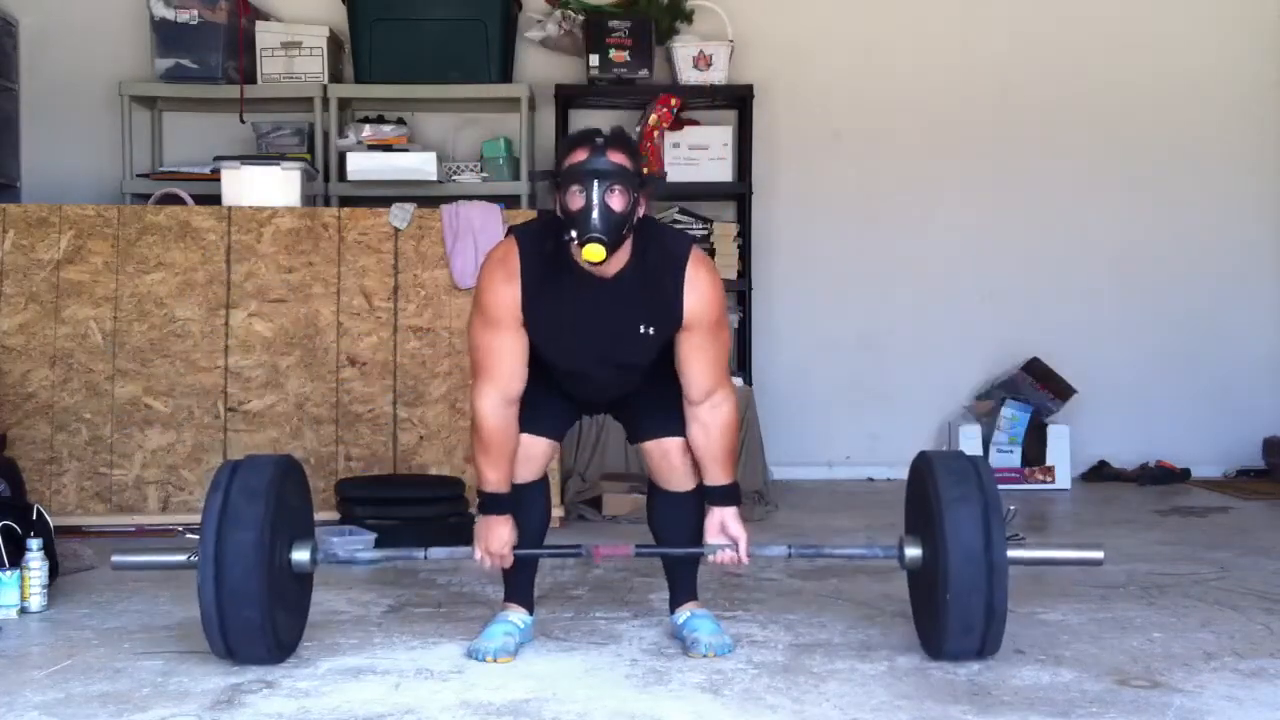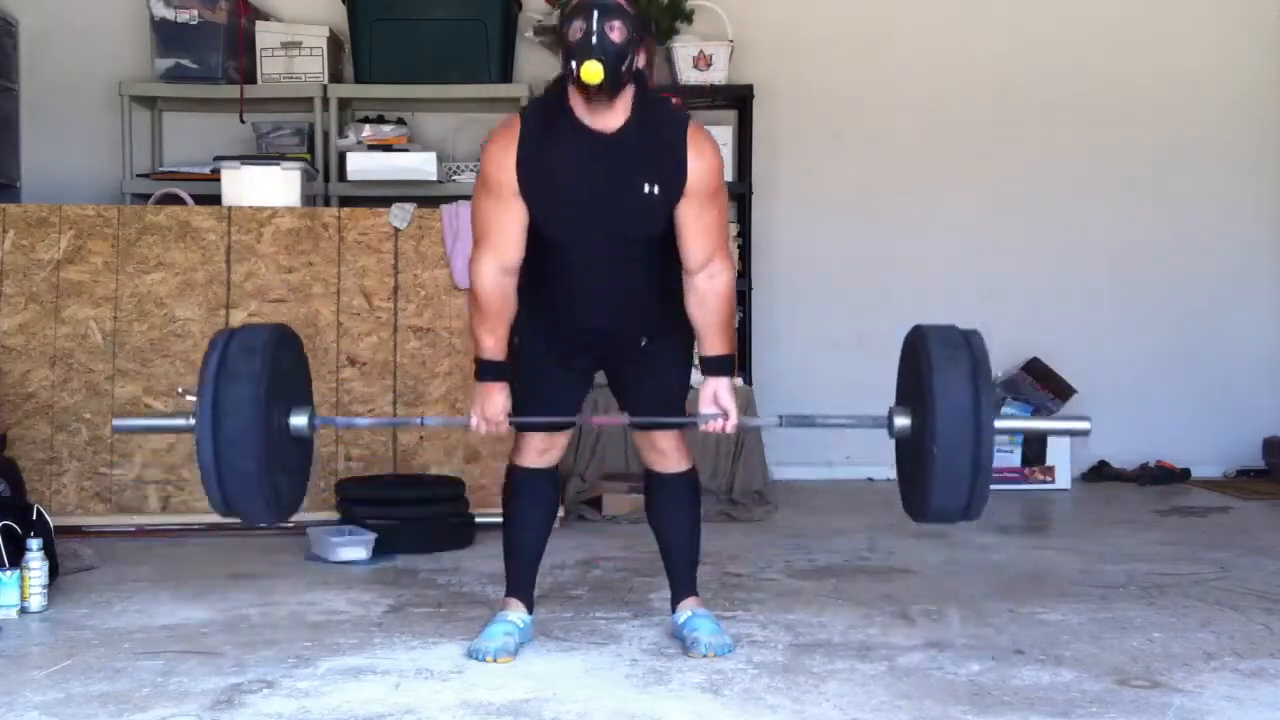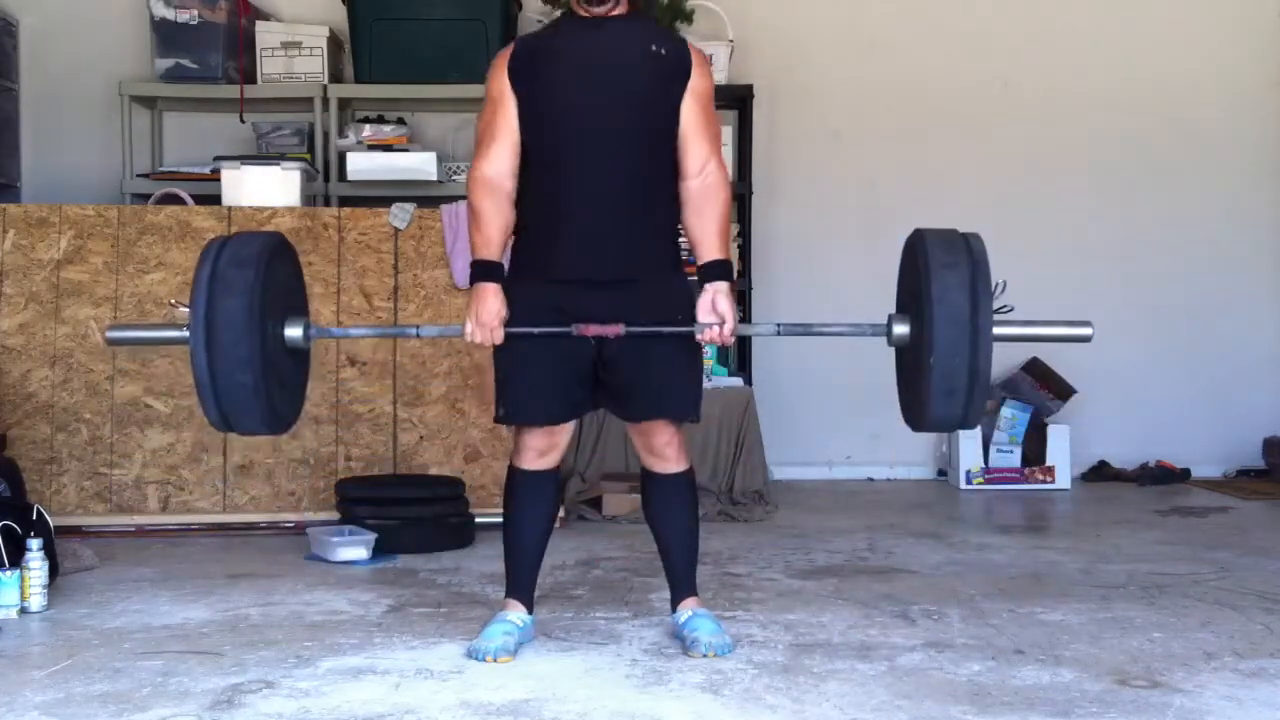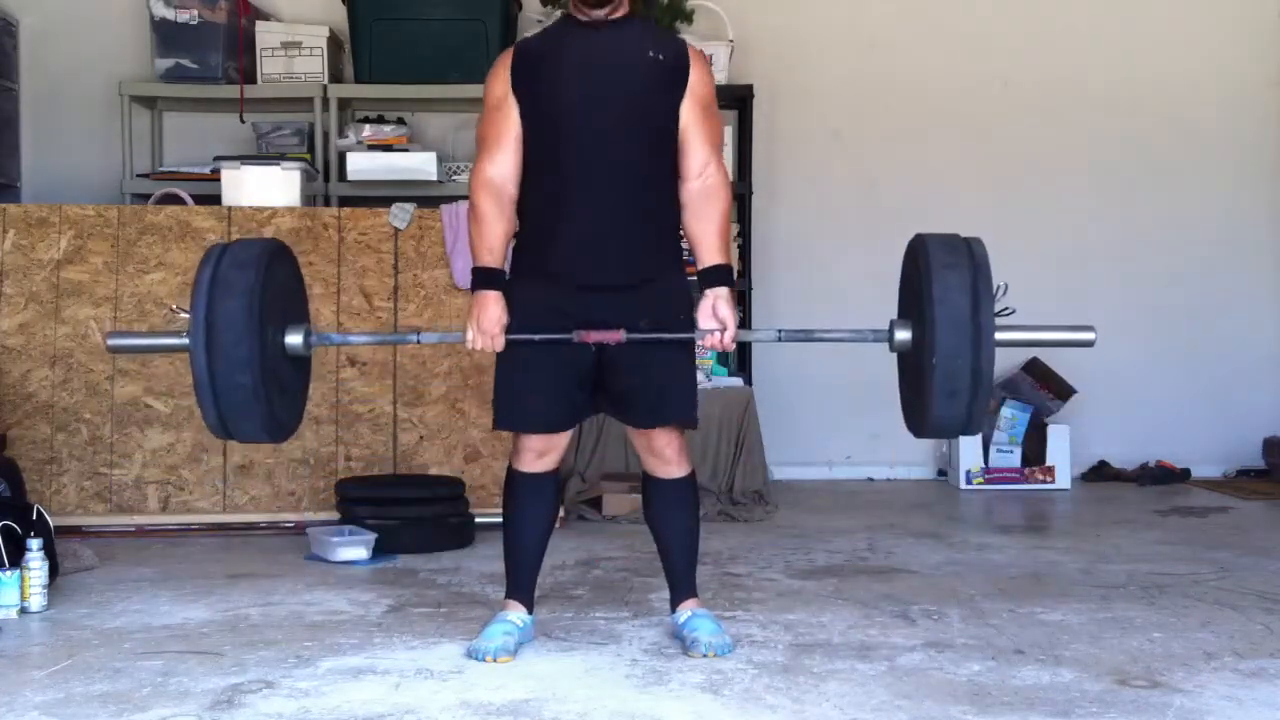
dt=0.4s
person 1, frame 1
left shoulder: (689, 274)
right shoulder: (511, 267)
left elbow: (708, 398)
right elbow: (496, 397)
left wrist: (722, 501)
right wrist: (493, 508)
left hip: (648, 375)
right hip: (549, 375)
left knee: (675, 459)
right knee: (522, 458)
left ankle: (687, 607)
right ankle: (516, 609)
person 1, frame 2
left shoulder: (686, 145)
right shoulder: (515, 144)
left elbow: (707, 268)
right elbow: (496, 267)
left wrist: (718, 372)
right wrist: (490, 375)
left hip: (650, 321)
right hip: (549, 322)
left knee: (666, 447)
right knee: (535, 448)
left ankle: (688, 605)
right ankle: (516, 607)
person 1, frame 3
left shoulder: (676, 55)
right shoulder: (522, 58)
left elbow: (702, 171)
right elbow: (494, 172)
left wrist: (716, 277)
right wrist: (486, 278)
left hip: (650, 289)
right hip: (543, 290)
left knee: (663, 444)
right knee: (536, 446)
left ankle: (687, 604)
right ankle: (517, 608)
person 1, frame 4
left shoulder: (675, 57)
right shoulder: (522, 62)
left elbow: (702, 175)
right elbow: (496, 178)
left wrist: (717, 282)
right wrist: (487, 286)
left hip: (650, 292)
right hip: (544, 293)
left knee: (664, 447)
right knee: (535, 449)
left ankle: (687, 605)
right ankle: (517, 608)
